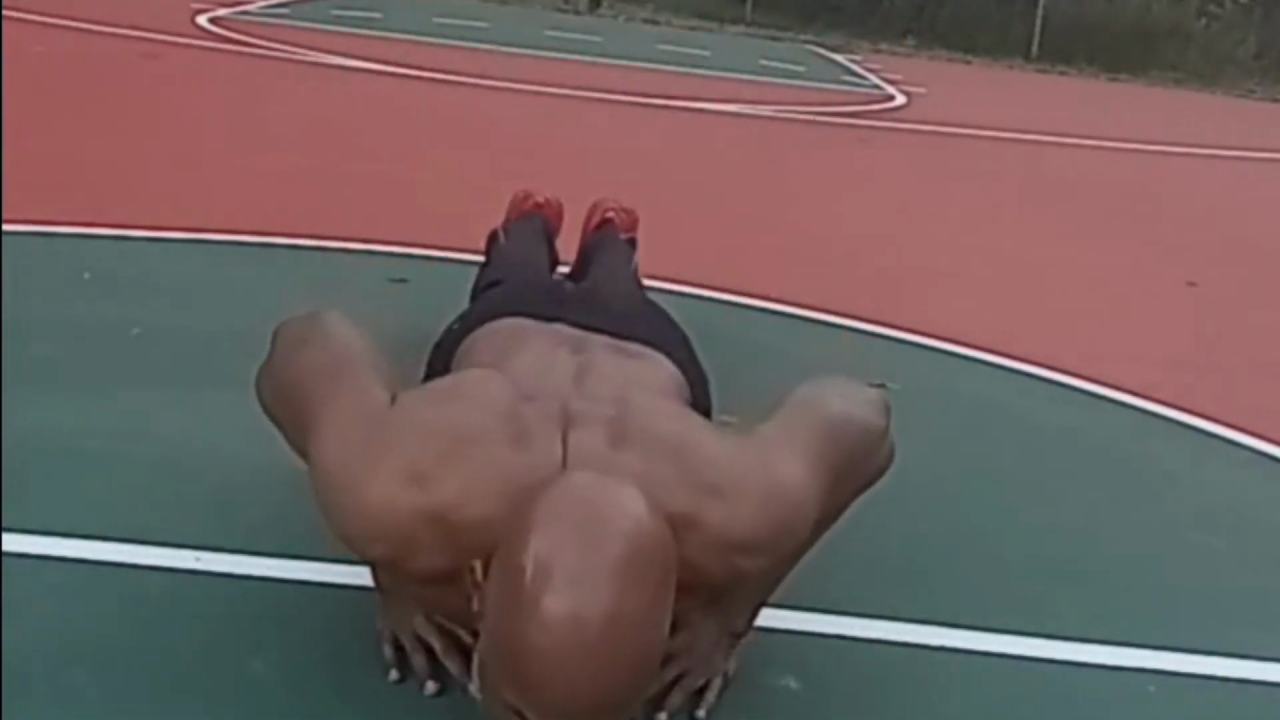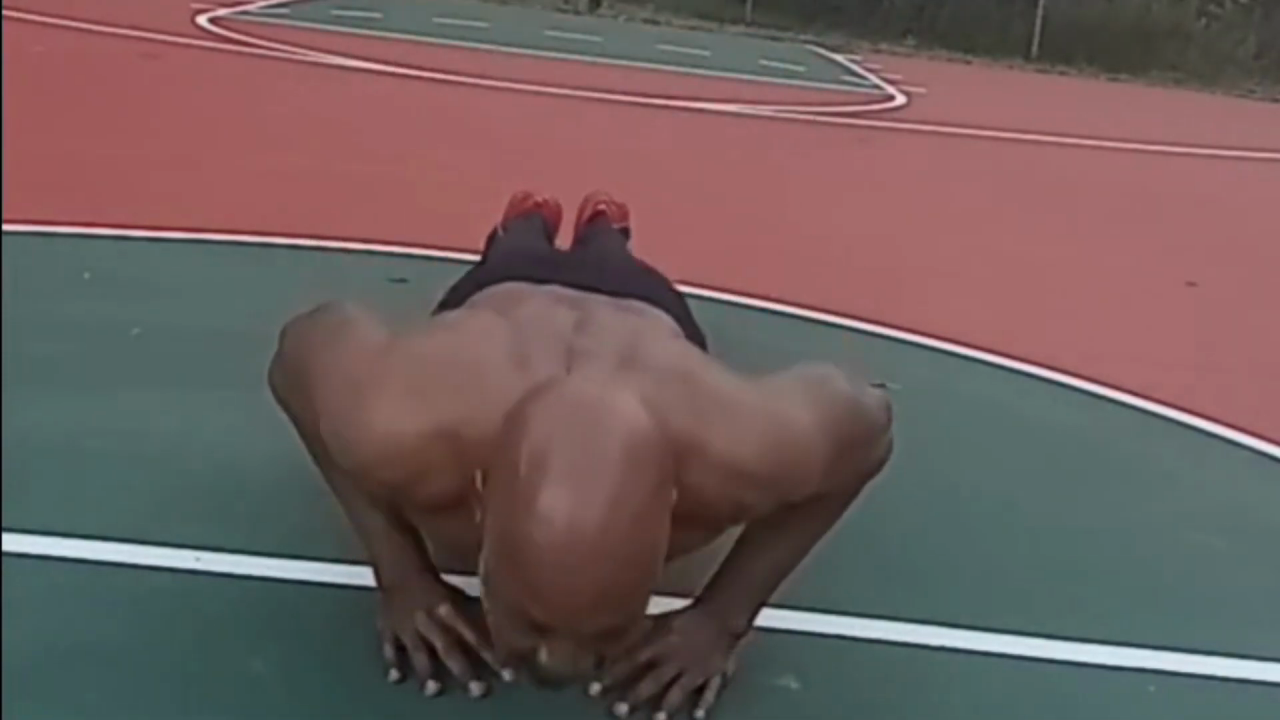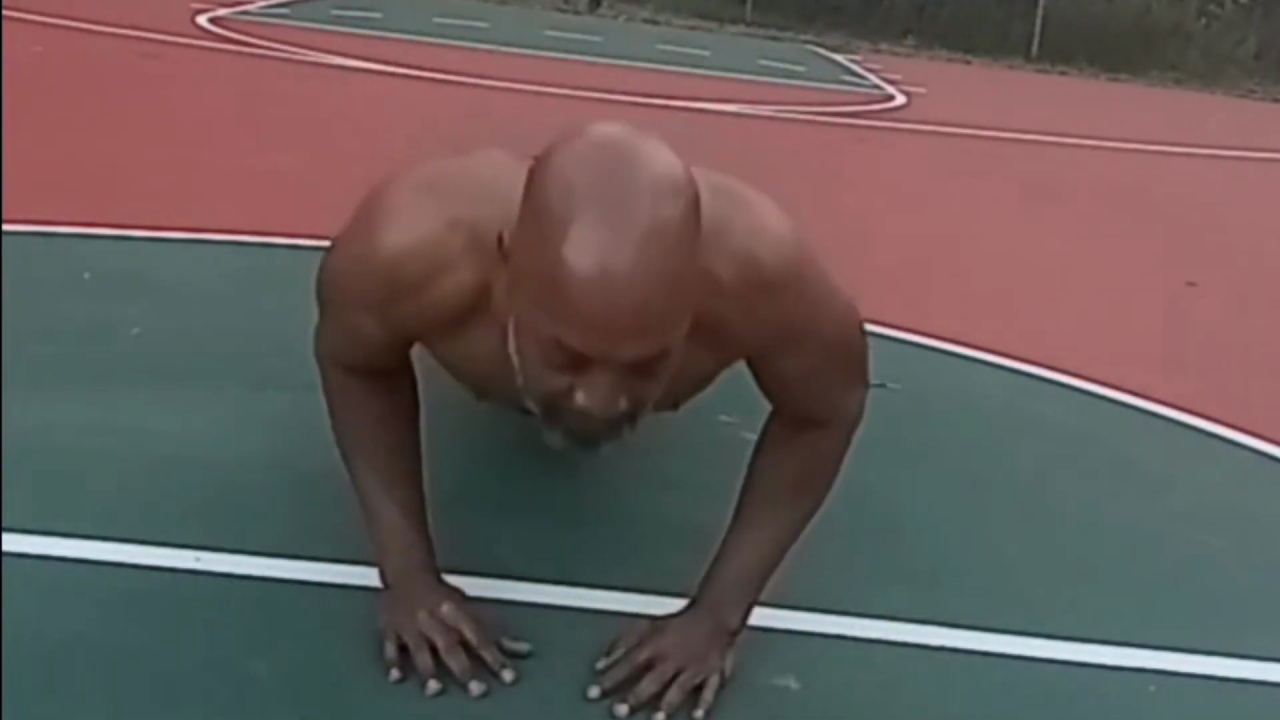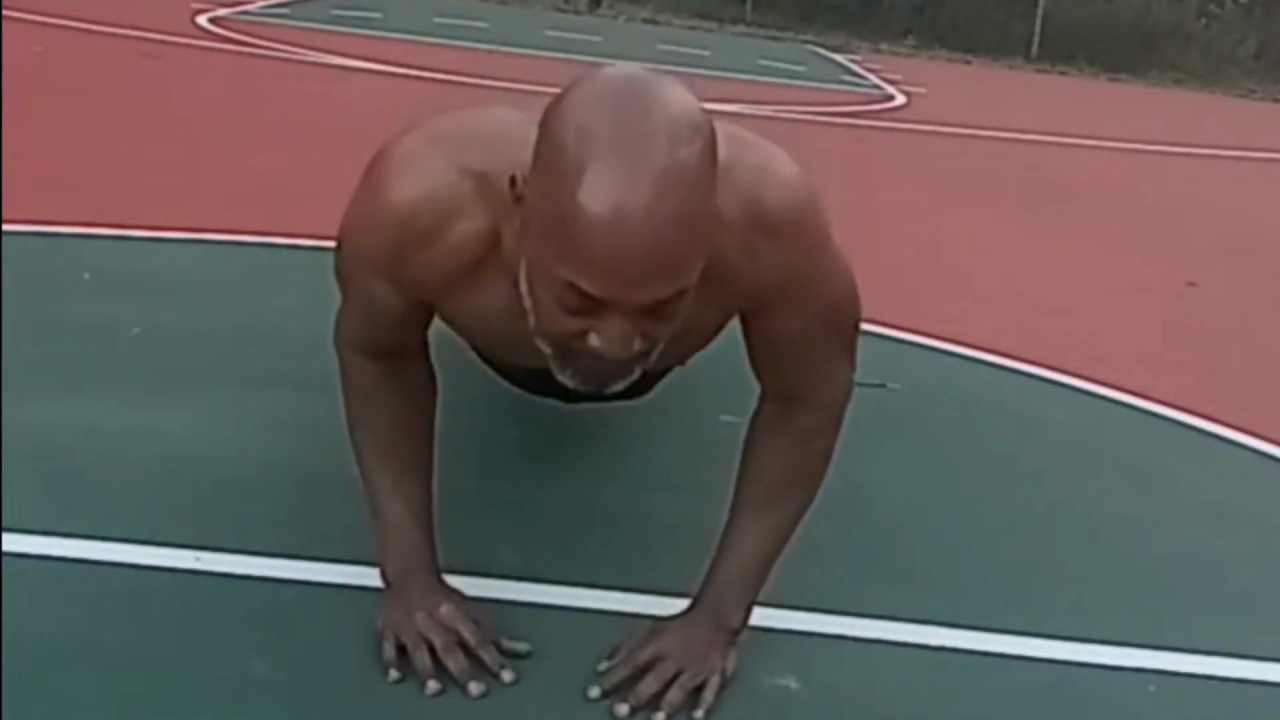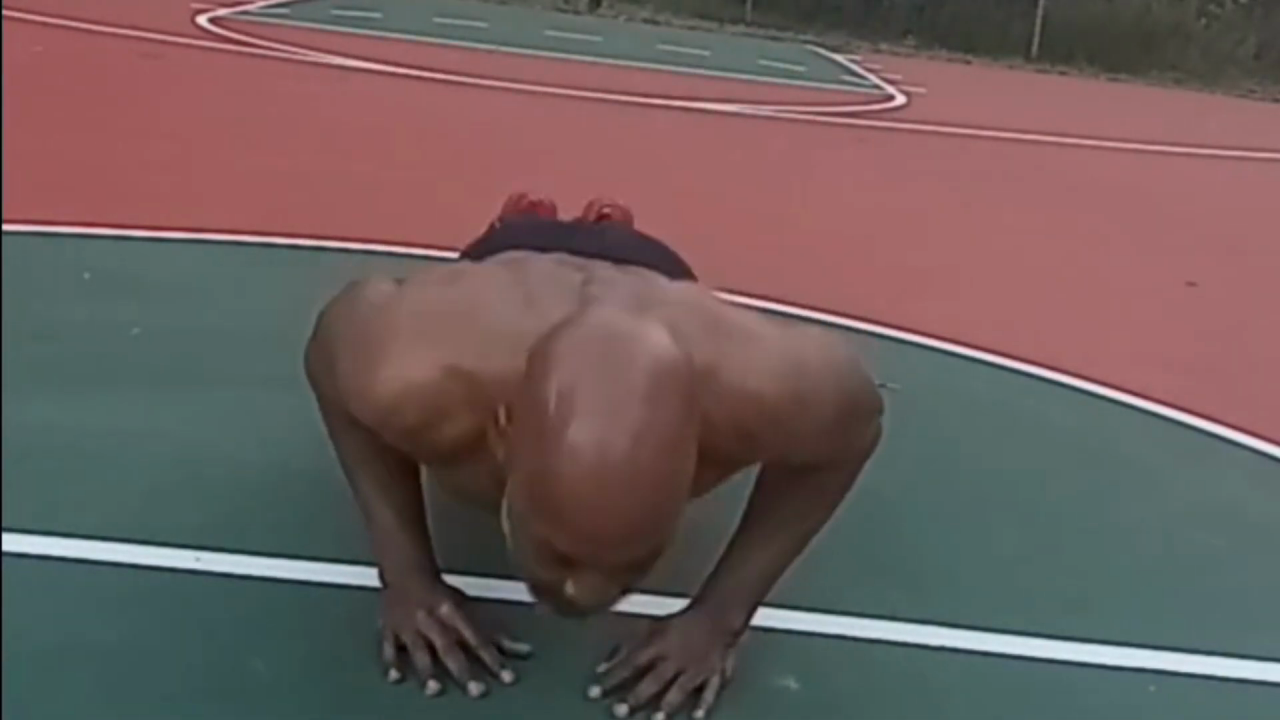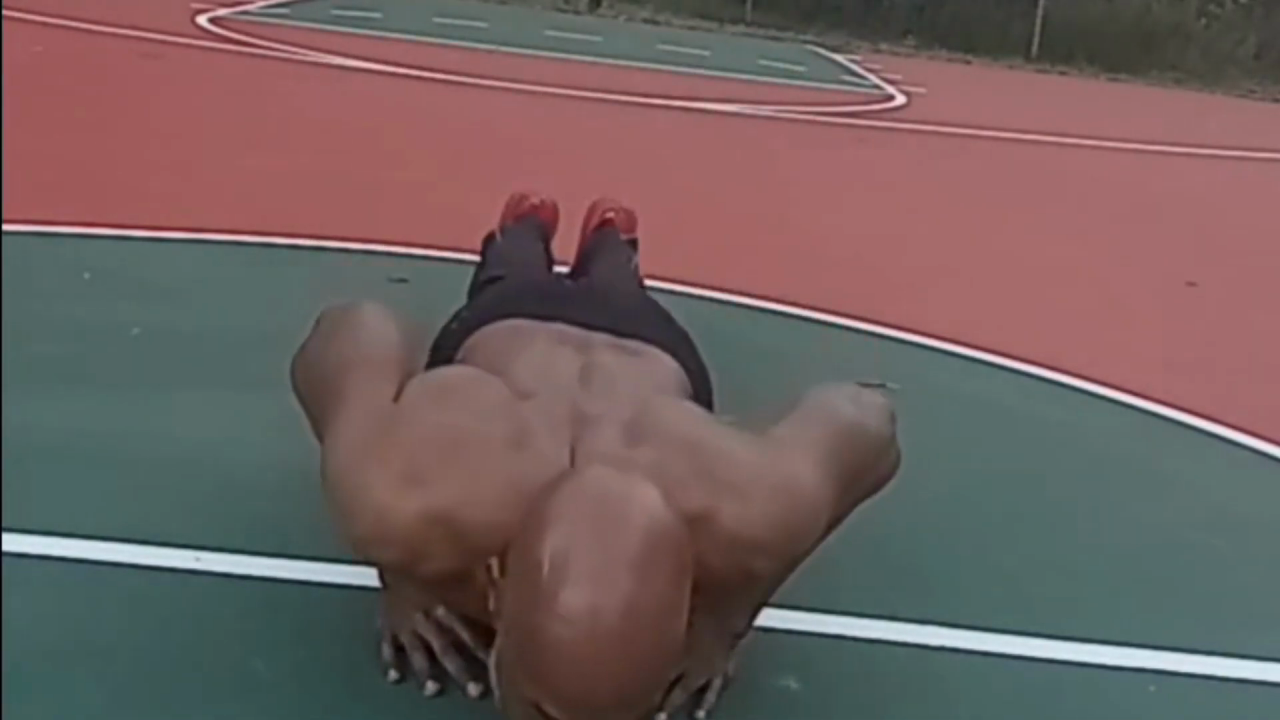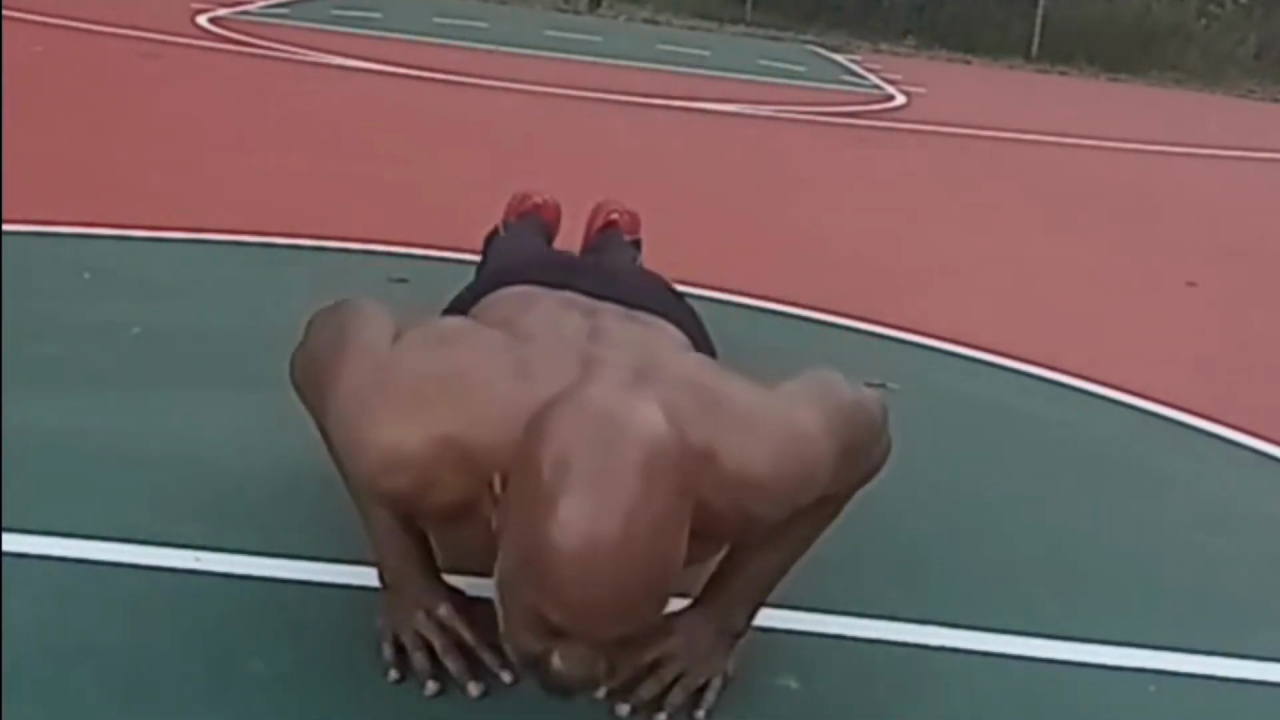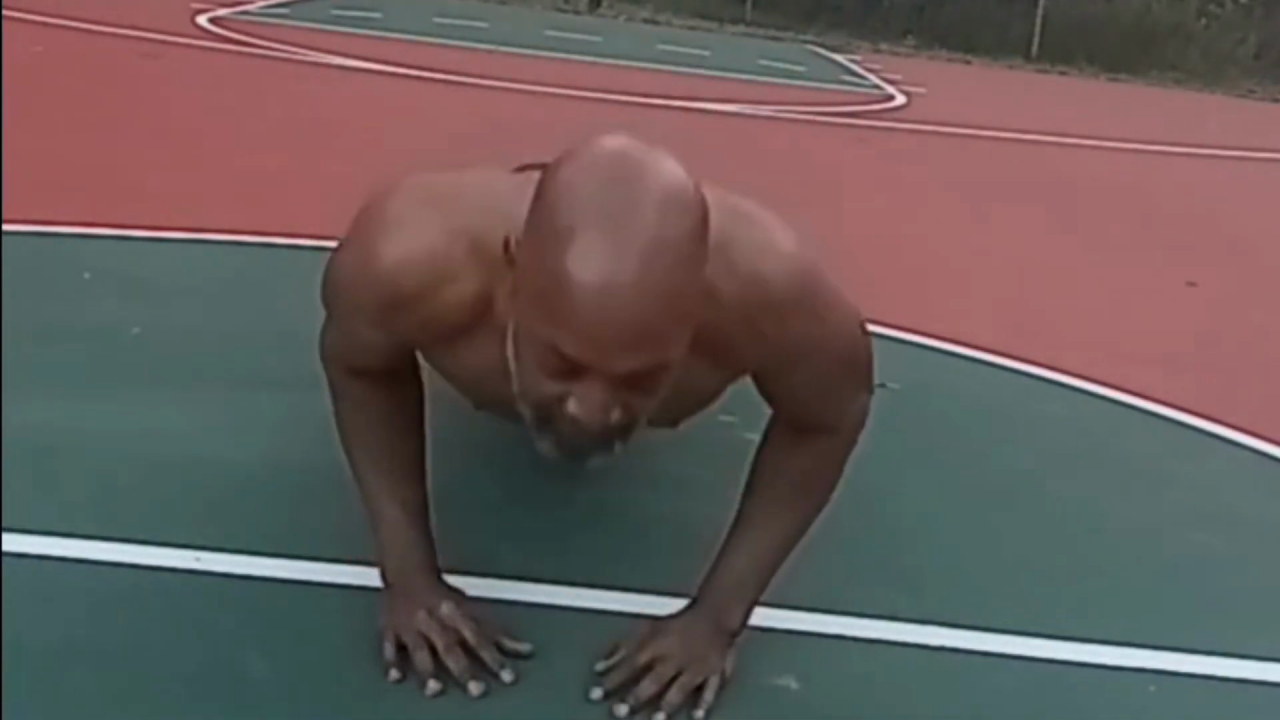
dt=0.2s
person 1, frame 1
left shoulder: (731, 522)
right shoulder: (399, 505)
left elbow: (870, 425)
right elbow: (300, 347)
left wrist: (726, 622)
right wrist: (394, 587)
left hip: (649, 352)
right hip: (494, 338)
left ankle: (609, 235)
right ankle: (530, 224)
person 1, frame 2
left shoulder: (732, 460)
right shoulder: (404, 431)
left elbow: (869, 423)
right elbow: (300, 351)
left wrist: (723, 620)
right wrist: (401, 581)
left hip: (645, 318)
right hip: (494, 305)
left ankle: (601, 226)
right ankle: (528, 225)
person 1, frame 3
left shoulder: (762, 268)
right shoulder: (410, 246)
left elbow: (822, 415)
right elbow: (352, 365)
left wrist: (720, 614)
right wrist: (406, 577)
person 1, frame 4
left shoulder: (769, 216)
right shoulder: (419, 202)
left elbow: (807, 399)
right elbow: (375, 353)
left wrist: (721, 614)
right wrist: (408, 576)
person 1, frame 5
left shoulder: (756, 393)
right shoulder: (412, 386)
left elbow: (854, 431)
right elbow: (331, 369)
left wrist: (720, 618)
right wrist: (405, 580)
left ankle: (609, 231)
right ankle: (517, 230)
person 1, frame 6
left shoulder: (747, 516)
right shoulder: (406, 505)
left elbow: (872, 429)
right elbow: (348, 334)
left wrist: (724, 625)
right wrist: (401, 584)
left hip: (652, 350)
left ankle: (610, 235)
right ankle: (524, 227)
person 1, frame 7
left shoulder: (746, 470)
right shoulder: (410, 444)
left elbow: (865, 424)
right elbow: (338, 332)
left wrist: (722, 621)
right wrist: (404, 579)
left hip: (656, 328)
right hip: (499, 315)
left ankle: (613, 236)
right ankle: (526, 225)
person 1, frame 8
left shoulder: (767, 283)
right shoulder: (412, 257)
left elbow: (834, 416)
right elbow: (357, 366)
left wrist: (721, 615)
right wrist: (405, 575)
